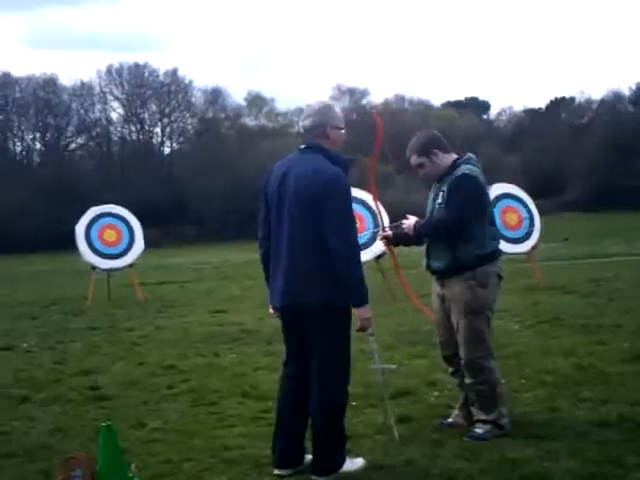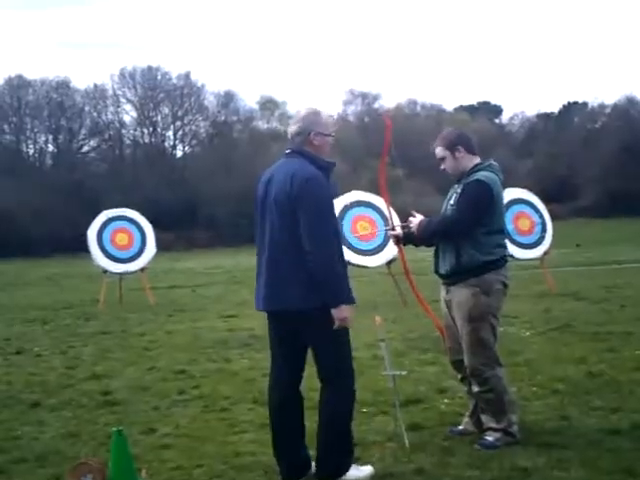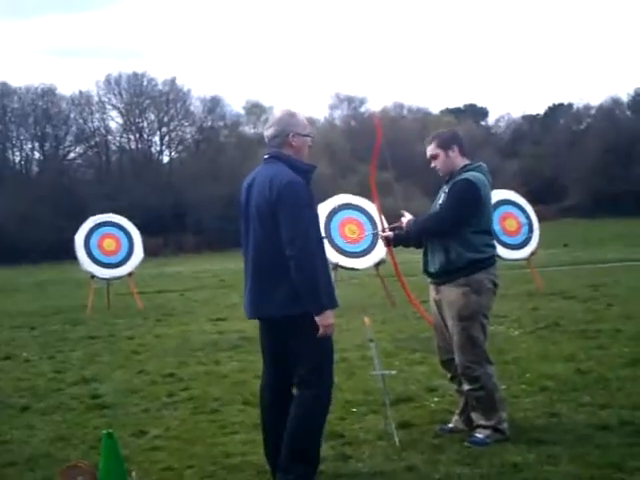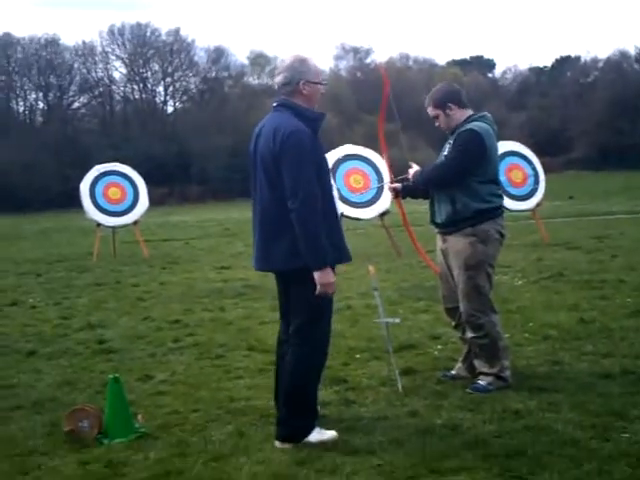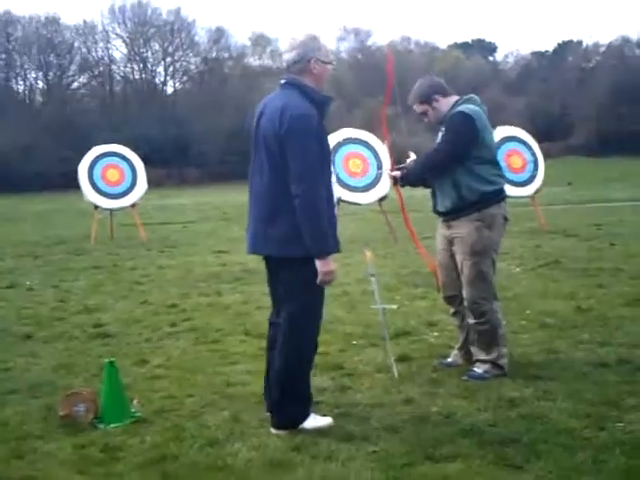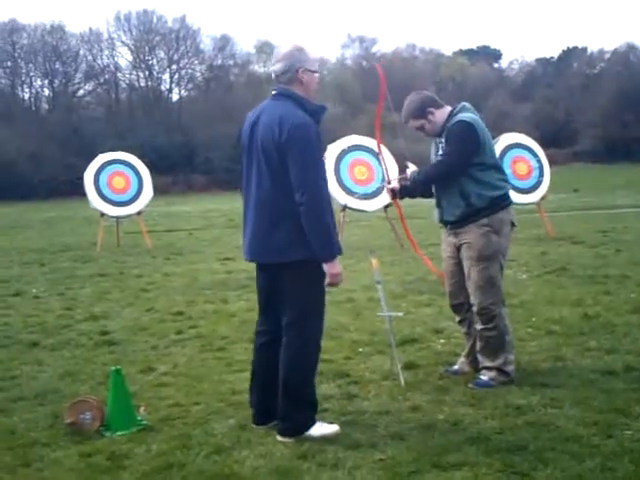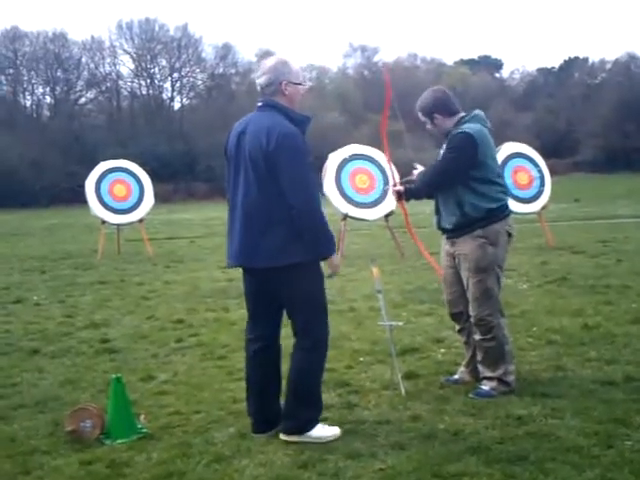
dt=0.5s
person 1, frame 1
left shoulder: (278, 171)
right shoulder: (330, 175)
left elbow: (265, 236)
right elbow: (344, 245)
left wrist: (273, 284)
right wrist: (360, 299)
left hip: (288, 292)
right hip: (325, 294)
left knee: (295, 369)
right knee: (331, 376)
person 1, frame 2
left shoulder: (269, 176)
right shoulder: (310, 178)
right elbow: (321, 246)
right wrist: (338, 298)
left hip: (276, 296)
right hip: (312, 296)
left knee: (284, 379)
right knee: (337, 378)
person 1, frame 3
left shoulder: (254, 180)
right shoulder: (290, 182)
right elbow: (302, 251)
right wrist: (321, 306)
left hip: (267, 299)
right hip: (296, 302)
left knee: (276, 382)
right knee: (314, 384)
person 1, frame 4
left shoulder: (266, 127)
right shoulder: (296, 132)
right elbow: (305, 204)
right wrist: (322, 263)
left hip: (280, 249)
right hip: (303, 253)
left knee: (292, 331)
right knee: (309, 337)
left ankle: (288, 407)
right ankle: (295, 427)
person 1, frame 5
left shoulder: (269, 105)
right shoulder: (302, 113)
right elbow: (307, 189)
right wrist: (323, 250)
left hip: (272, 232)
right hip: (296, 238)
left knee: (283, 317)
right knee: (300, 325)
left ankle: (278, 395)
right ankle: (290, 413)
person 1, frame 6
left shoulder: (256, 117)
right shoulder: (298, 123)
right elbow: (311, 195)
right wrist: (329, 253)
left hip: (264, 241)
right hip: (296, 246)
left knee: (270, 326)
right knee: (301, 332)
left ankle: (264, 409)
right ankle: (295, 421)
person 1, frame 7
left shoulder: (239, 130)
right shoulder: (284, 133)
left elbow: (234, 189)
right elbow: (304, 198)
right wrist: (329, 246)
left hip: (251, 250)
right hip: (290, 252)
left knee: (261, 334)
right knee: (312, 334)
left ankle: (264, 417)
right ankle: (299, 421)
person 2, frame 1
left shoulder: (466, 179)
right shoulder: (443, 182)
left elbow: (452, 225)
right elbow: (437, 227)
left wrist: (418, 227)
right wrist: (399, 236)
left hip: (472, 276)
right hip: (447, 276)
left knee: (474, 352)
right knee: (452, 350)
left ankle: (493, 418)
right ankle: (470, 408)
person 2, frame 2
left shoulder: (481, 184)
right shoulder: (465, 183)
left elbow: (455, 225)
right elbow: (447, 229)
left wrist: (423, 225)
right wrist: (409, 235)
left hip: (478, 282)
right hip: (457, 281)
left knee: (480, 359)
right knee: (461, 357)
left ankle: (502, 426)
right ankle: (480, 417)
person 2, frame 3
left shoulder: (469, 183)
right shoulder: (455, 184)
left elbow: (440, 223)
right elbow: (435, 229)
left wrist: (411, 224)
right wrist: (399, 237)
left hip: (468, 281)
right hip: (446, 281)
left knee: (471, 357)
right knee: (451, 356)
left ankle: (493, 424)
right ankle: (469, 415)
person 2, frame 4
left shoulder: (474, 134)
right shoulder: (461, 135)
left elbow: (445, 174)
right elbow: (442, 180)
left wrist: (418, 175)
right wrist: (407, 189)
left hip: (475, 231)
right hip: (453, 231)
left knee: (475, 306)
right knee: (455, 305)
left ankle: (495, 371)
right ankle: (472, 363)
person 2, frame 5
left shoulder: (465, 117)
right shoulder: (453, 121)
left elbow: (440, 160)
right elbow: (440, 169)
left wrist: (412, 167)
right wrist: (406, 177)
left hip: (478, 216)
right hip: (453, 217)
left knee: (477, 293)
right knee: (453, 291)
left ankle: (492, 359)
right ankle: (467, 350)
person 2, frame 6
left shoulder: (464, 126)
right shoulder: (445, 133)
left elbow: (445, 170)
right elbow: (436, 180)
left wrist: (413, 177)
right wrist: (403, 188)
left hip: (484, 222)
right hip: (456, 224)
left knee: (485, 300)
right knee: (459, 298)
left ankle: (498, 367)
right ankle: (474, 357)
person 2, frame 7
left shoulder: (467, 136)
right shoulder: (460, 136)
left elbow: (438, 178)
right elbow: (444, 181)
left wrist: (412, 183)
right wrist: (410, 189)
left hip: (482, 232)
right hip: (458, 232)
left knee: (484, 310)
right knee: (459, 308)
left ankle: (499, 376)
right ankle: (474, 367)
